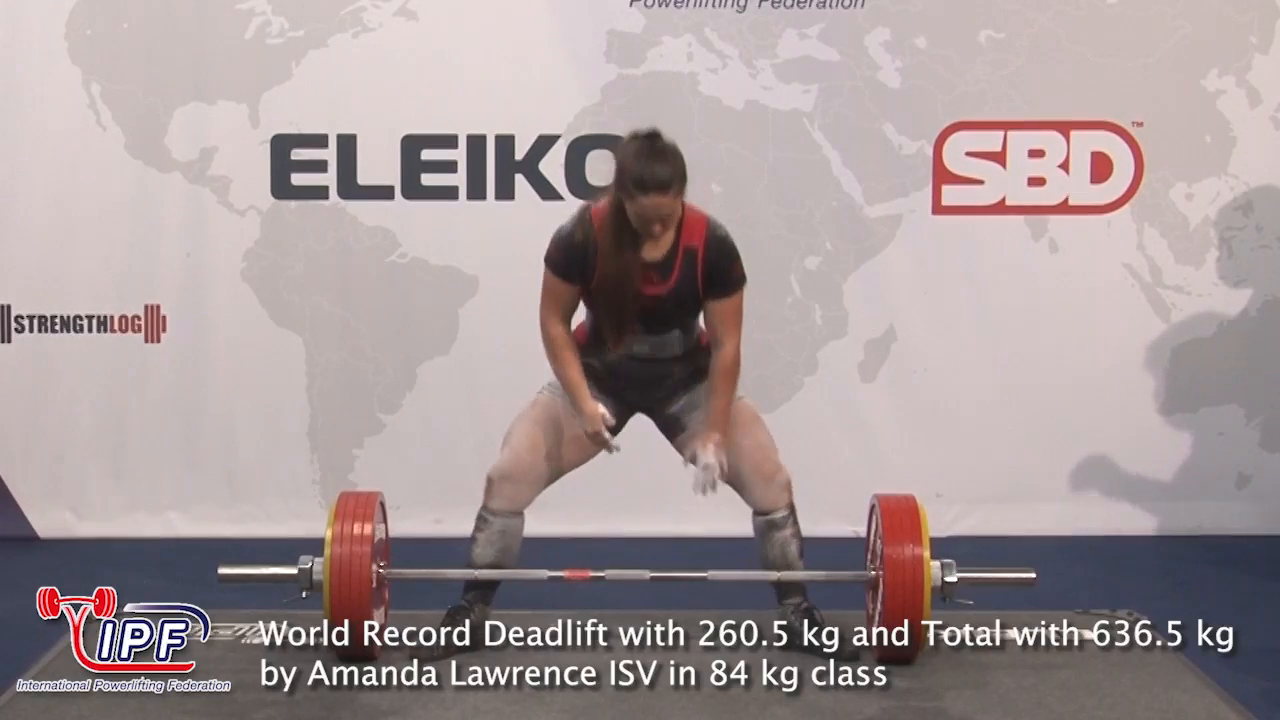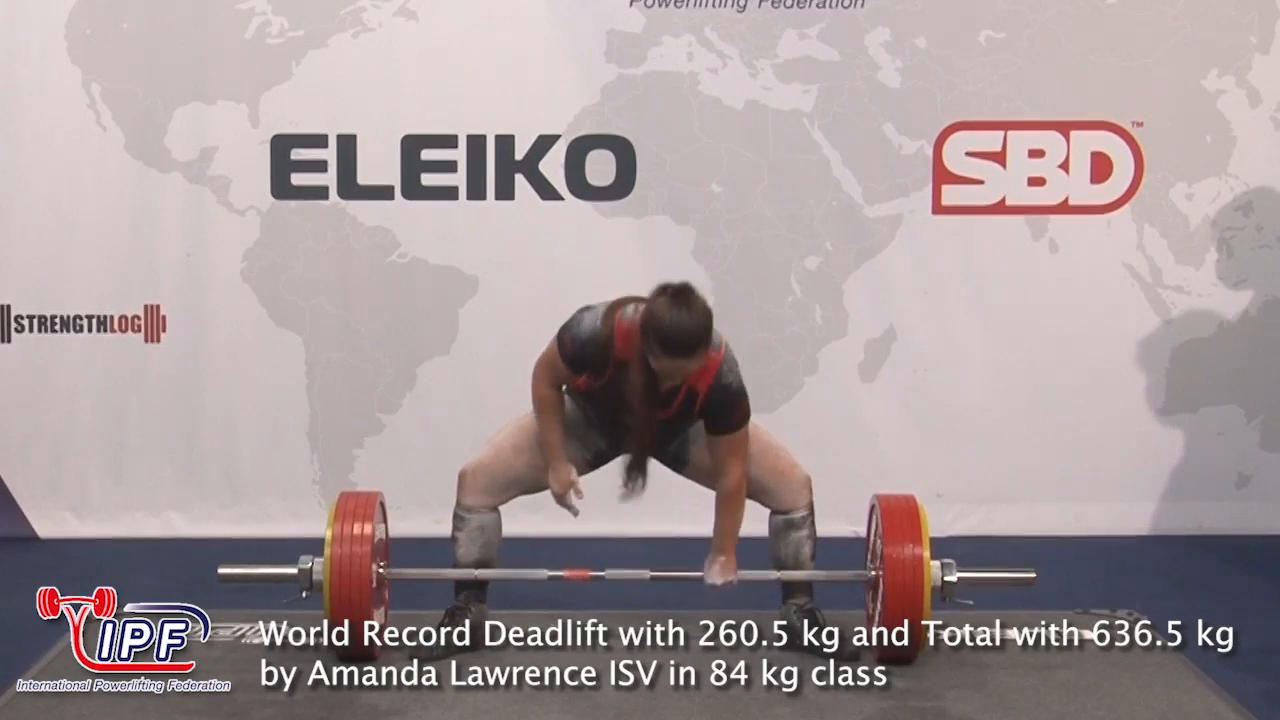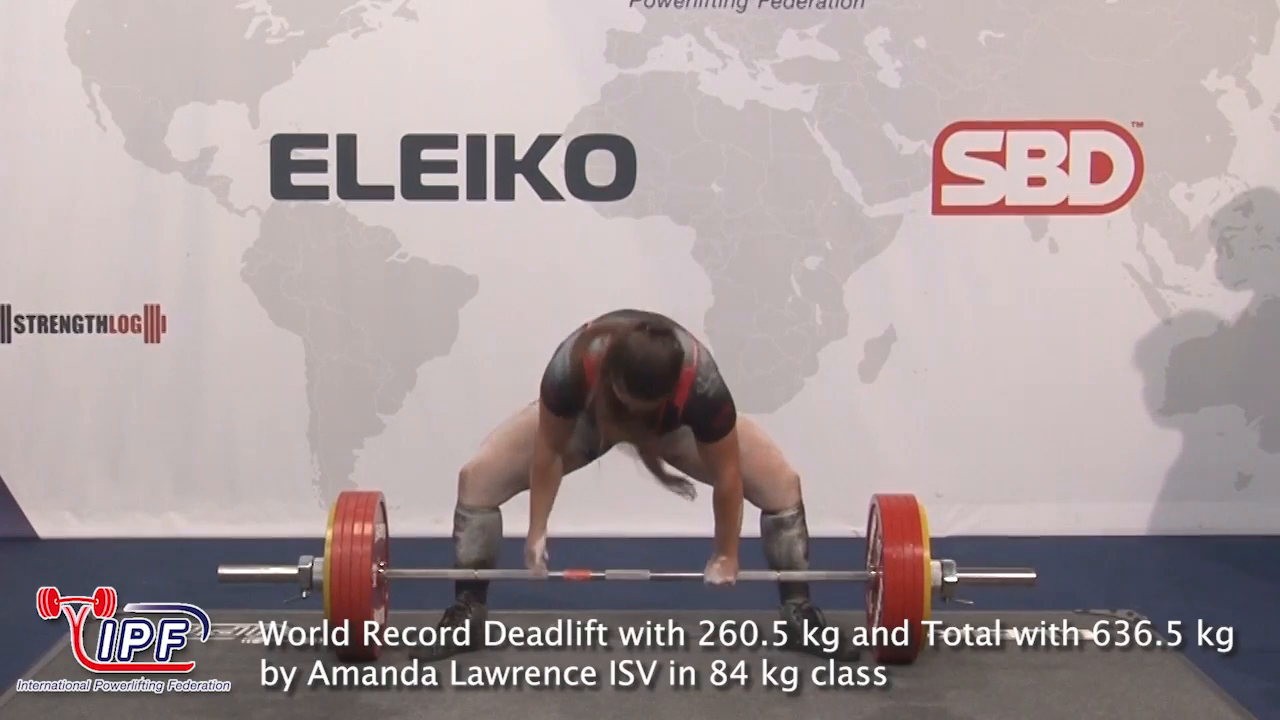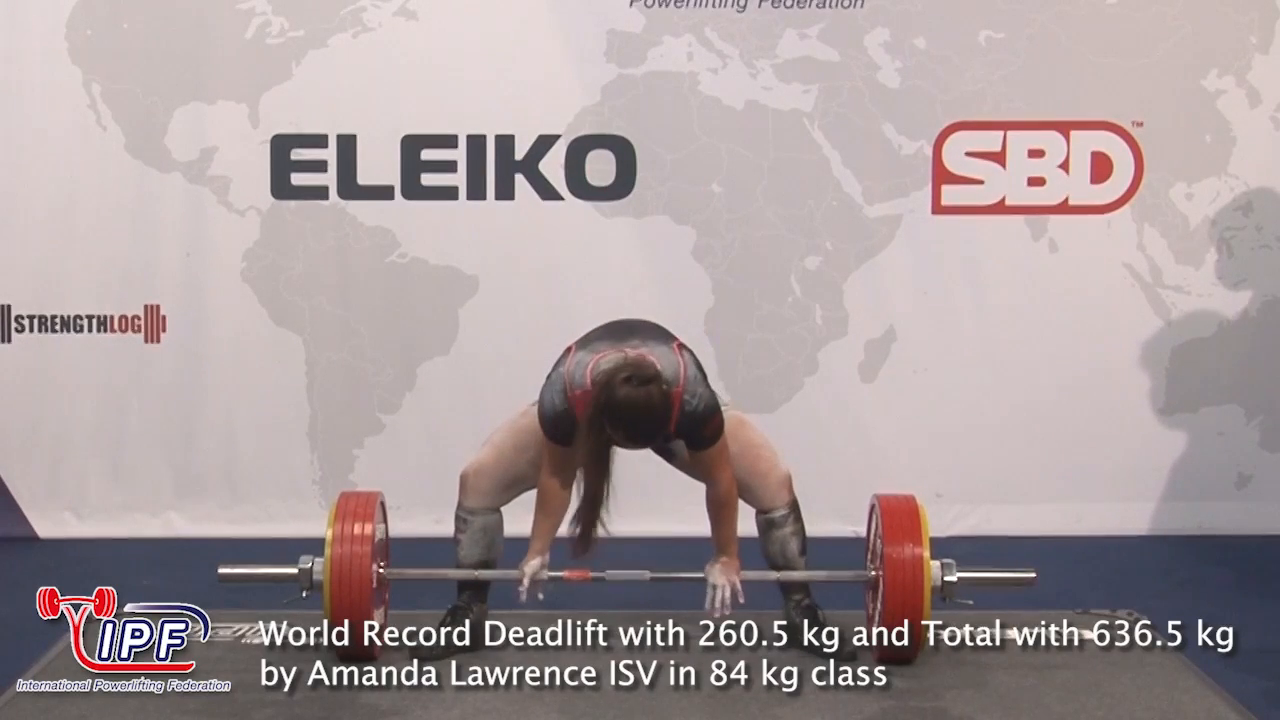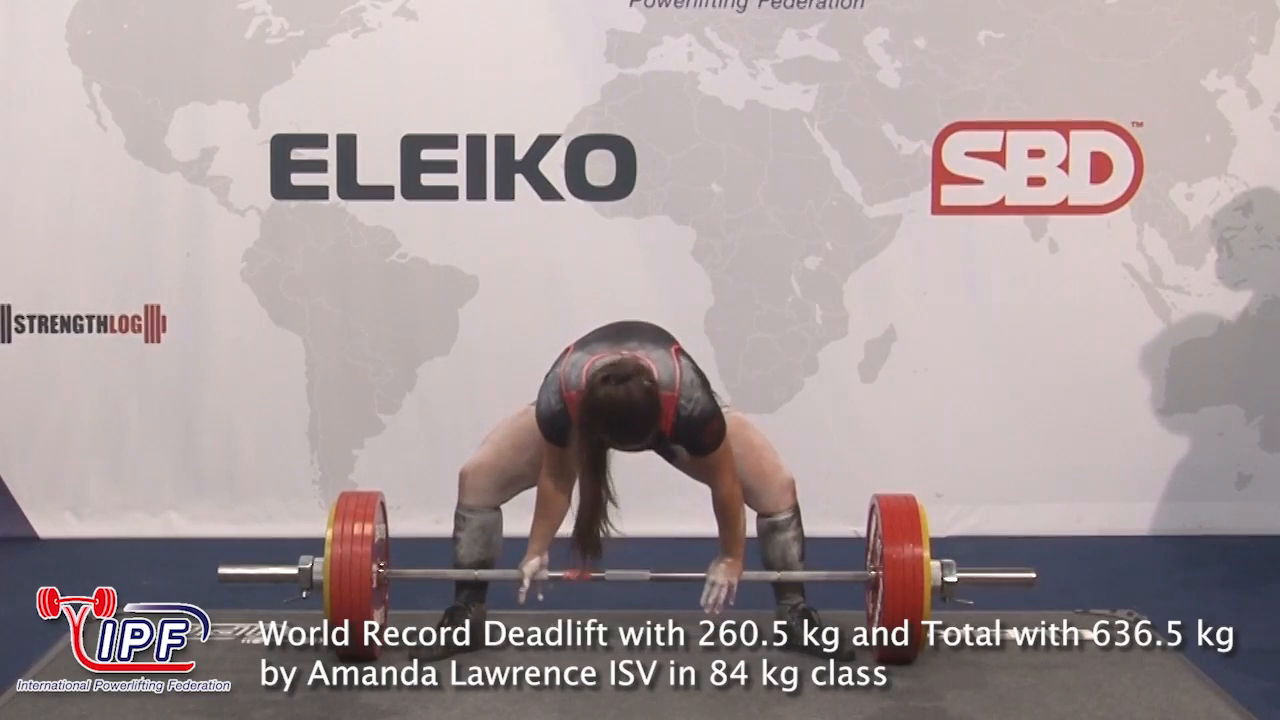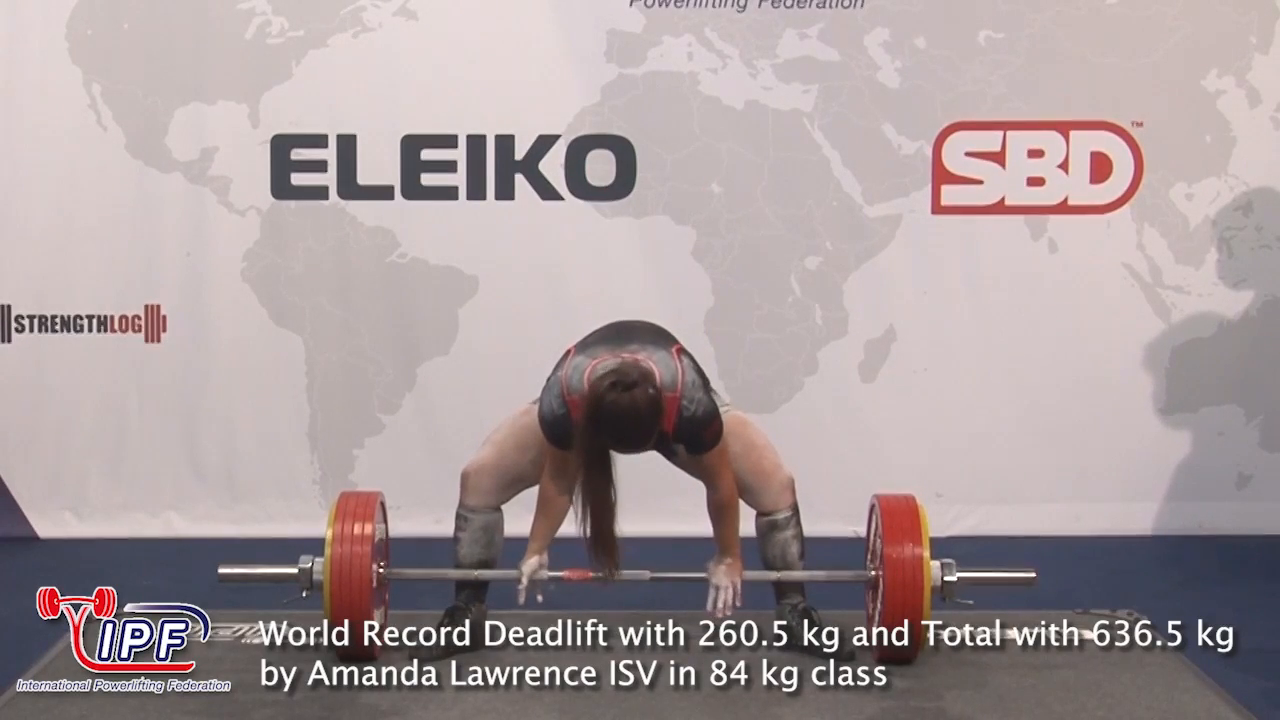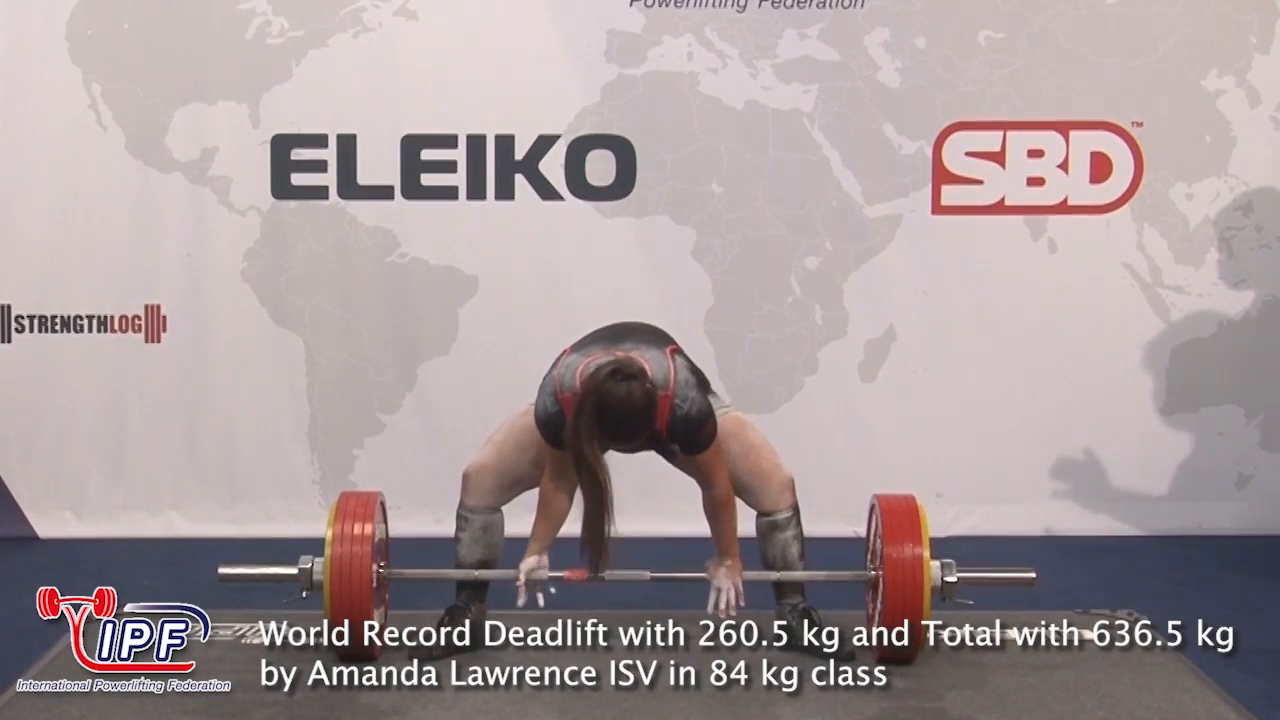
dt=0.3s
person 1, frame 1
left shoulder: (712, 245)
right shoulder: (582, 235)
left elbow: (726, 345)
right elbow: (554, 322)
left wrist: (716, 436)
right wrist: (584, 404)
left hip: (686, 380)
right hip: (599, 376)
left knee: (769, 484)
right knee: (508, 481)
left ankle: (798, 618)
right ankle: (469, 615)
person 1, frame 2
left shoulder: (721, 375)
right shoulder: (596, 331)
left elbow: (730, 470)
right elbow: (545, 382)
left wrist: (723, 557)
right wrist: (556, 463)
left hip: (681, 431)
right hip: (593, 419)
left knee: (793, 486)
right knee: (477, 480)
left ankle: (800, 614)
right ankle: (467, 611)
person 1, frame 3
left shoulder: (702, 385)
right shoulder: (572, 366)
left elbow: (727, 475)
right elbow: (549, 451)
left wrist: (726, 555)
right wrist: (537, 530)
left hip: (678, 422)
right hip: (586, 414)
left knee: (782, 484)
right knee: (477, 479)
left ankle: (799, 612)
right ankle: (467, 611)
person 1, frame 4
left shoulder: (692, 399)
right shoulder: (564, 396)
left elbow: (720, 480)
right elbow: (556, 475)
left wrist: (726, 557)
right wrist: (538, 551)
left hip: (670, 401)
right hip: (587, 402)
left knee: (774, 483)
right knee: (477, 481)
left ankle: (800, 610)
right ankle: (468, 612)
person 1, frame 5
left shoulder: (690, 403)
right shoulder: (560, 397)
left elbow: (725, 483)
right elbow: (556, 478)
left wrist: (731, 558)
right wrist: (537, 551)
left hip: (671, 403)
right hip: (585, 397)
left knee: (777, 486)
right knee: (476, 478)
left ankle: (793, 613)
right ankle: (467, 611)
person 1, frame 6
left shoulder: (690, 402)
right shoulder: (563, 400)
left elbow: (721, 483)
right elbow: (559, 479)
left wrist: (729, 558)
right wrist: (536, 551)
left hip: (672, 398)
right hip: (586, 398)
left knee: (776, 485)
right knee: (478, 478)
left ankle: (793, 613)
right ankle: (466, 612)
person 1, frame 7
left shoulder: (684, 400)
right shoulder: (557, 398)
left elbow: (715, 484)
right elbow: (558, 480)
left wrist: (727, 559)
right wrist: (536, 552)
left hip: (670, 402)
right hip: (582, 404)
left knee: (777, 485)
right knee: (479, 480)
left ankle: (793, 615)
right ankle: (467, 613)
